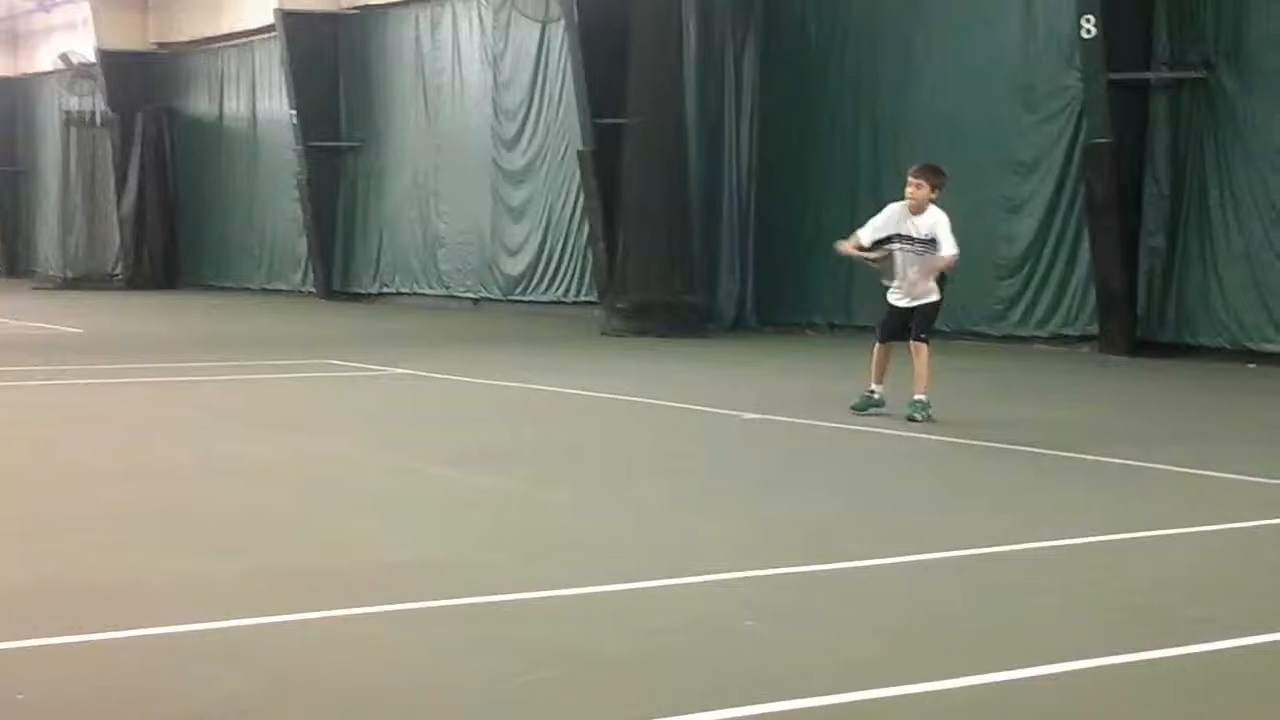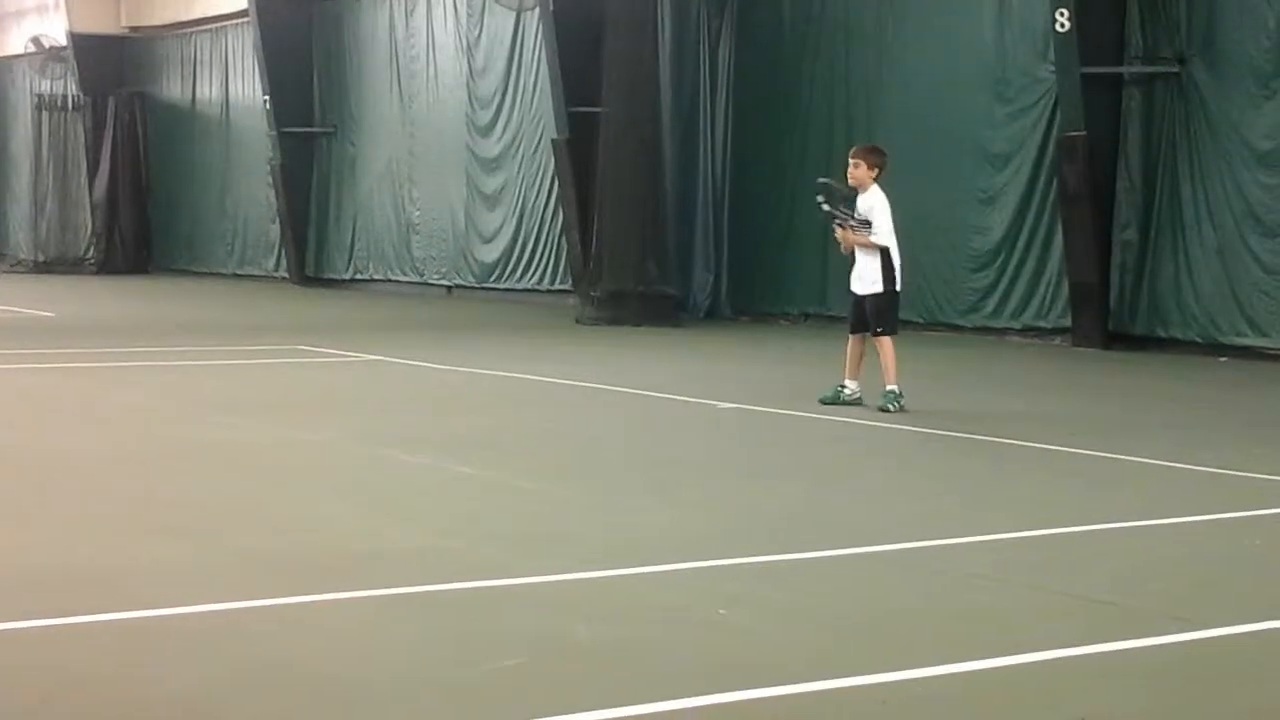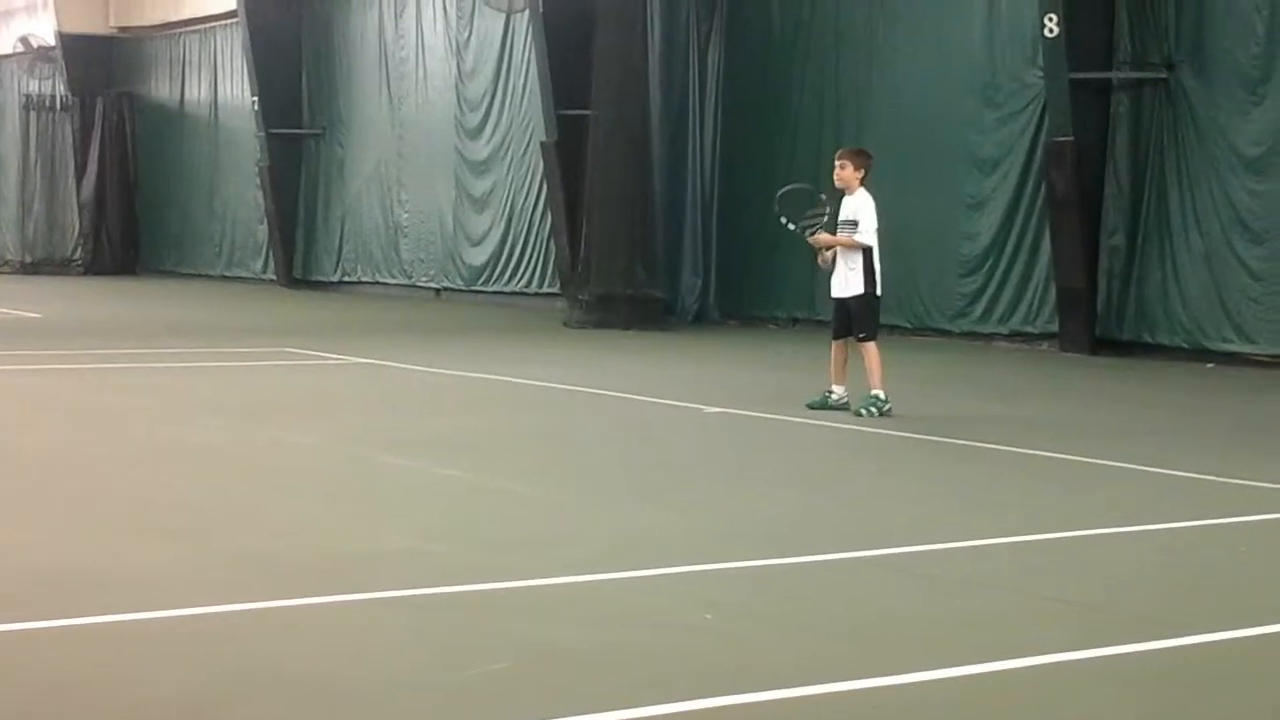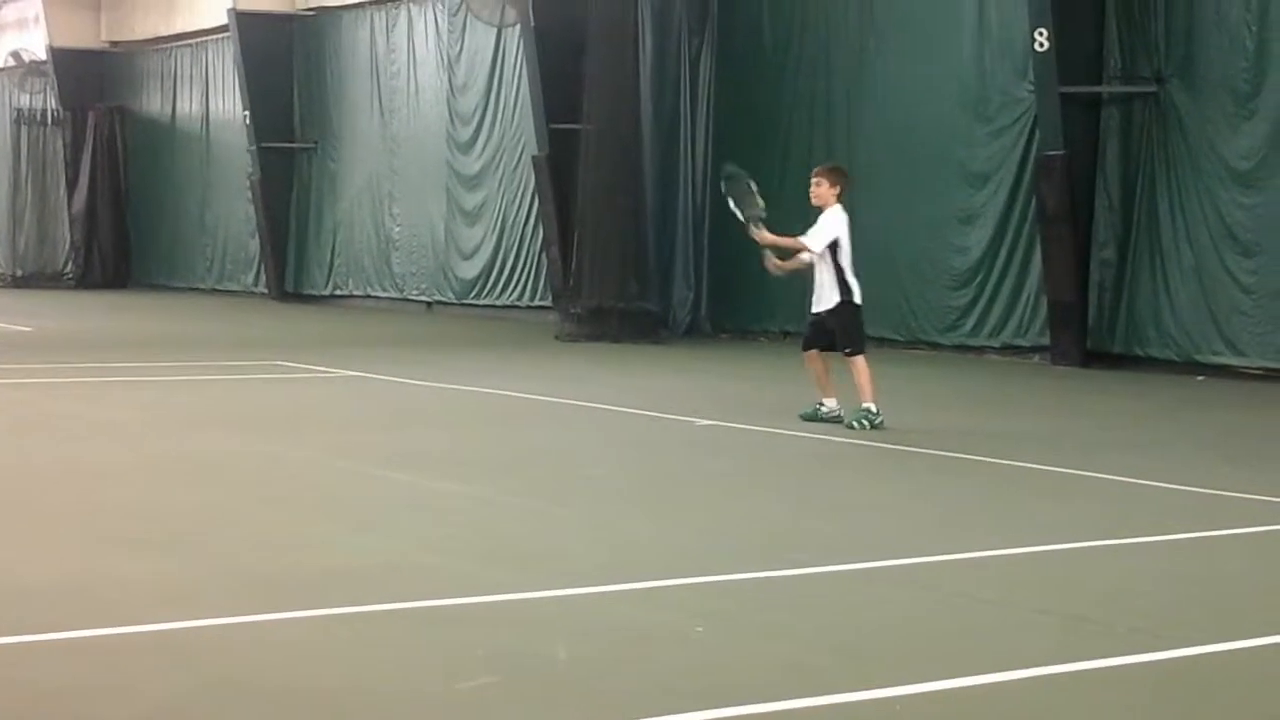
dt=0.5s
person 1, frame 1
left shoulder: (938, 220)
right shoulder: (895, 210)
left elbow: (949, 256)
right elbow: (866, 234)
left wrist: (921, 278)
right wrist: (850, 244)
left hip: (926, 293)
right hip: (898, 291)
left knee: (918, 343)
right knee: (884, 341)
left ankle: (920, 401)
right ankle: (874, 392)
person 1, frame 2
left shoulder: (876, 200)
right shoulder: (861, 197)
left elbow: (881, 240)
left wrist: (852, 239)
right wrist: (848, 239)
left hip: (881, 281)
right hip: (862, 279)
left knee: (881, 335)
right knee: (855, 333)
left ankle: (893, 391)
right ankle: (851, 388)
person 1, frame 3
left shoulder: (864, 201)
right shoulder: (846, 201)
left elbow: (865, 240)
left wrist: (831, 240)
right wrist: (830, 253)
left hip: (862, 285)
right hip: (842, 284)
left knee: (865, 339)
right knee: (838, 338)
left ankle: (878, 397)
right ankle: (837, 393)
person 1, frame 4
left shoulder: (834, 217)
right shoulder: (825, 218)
left elbow: (806, 244)
right elbow: (811, 256)
left wrist: (771, 239)
right wrist: (782, 265)
left hip: (843, 298)
right hip: (824, 300)
left knee: (853, 353)
right knee: (811, 350)
left ankle: (870, 409)
right ankle: (829, 405)
